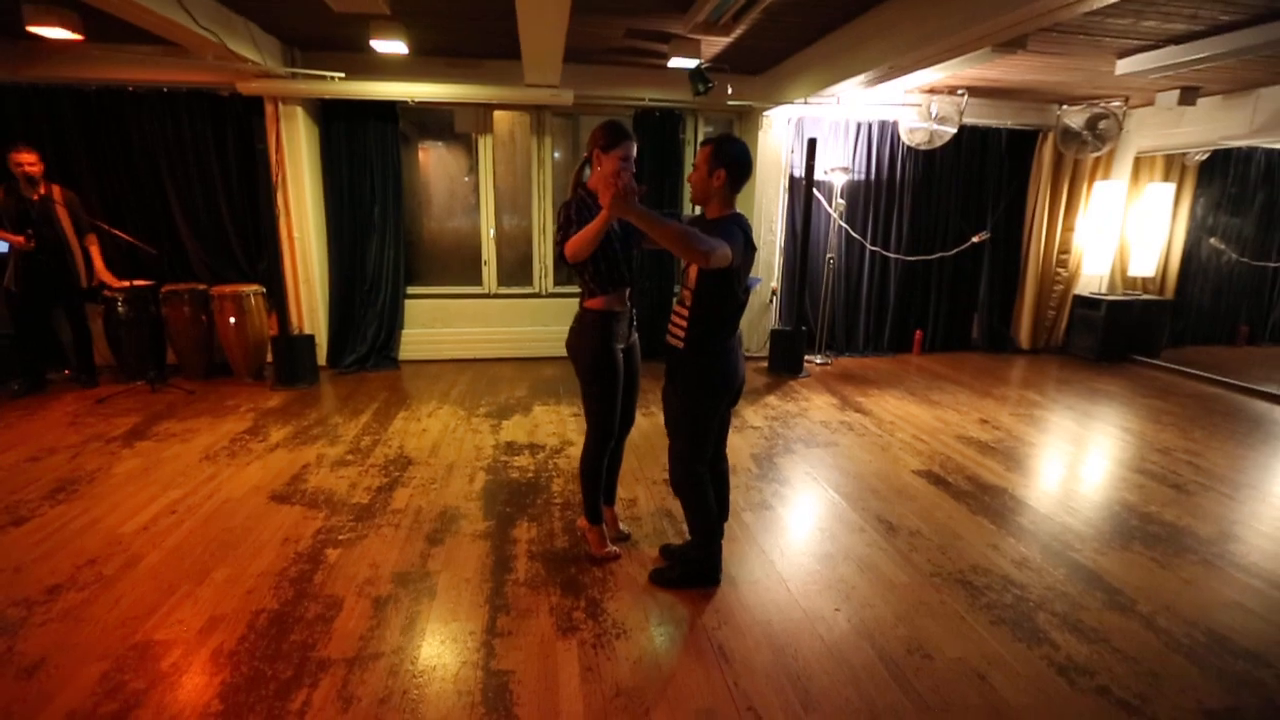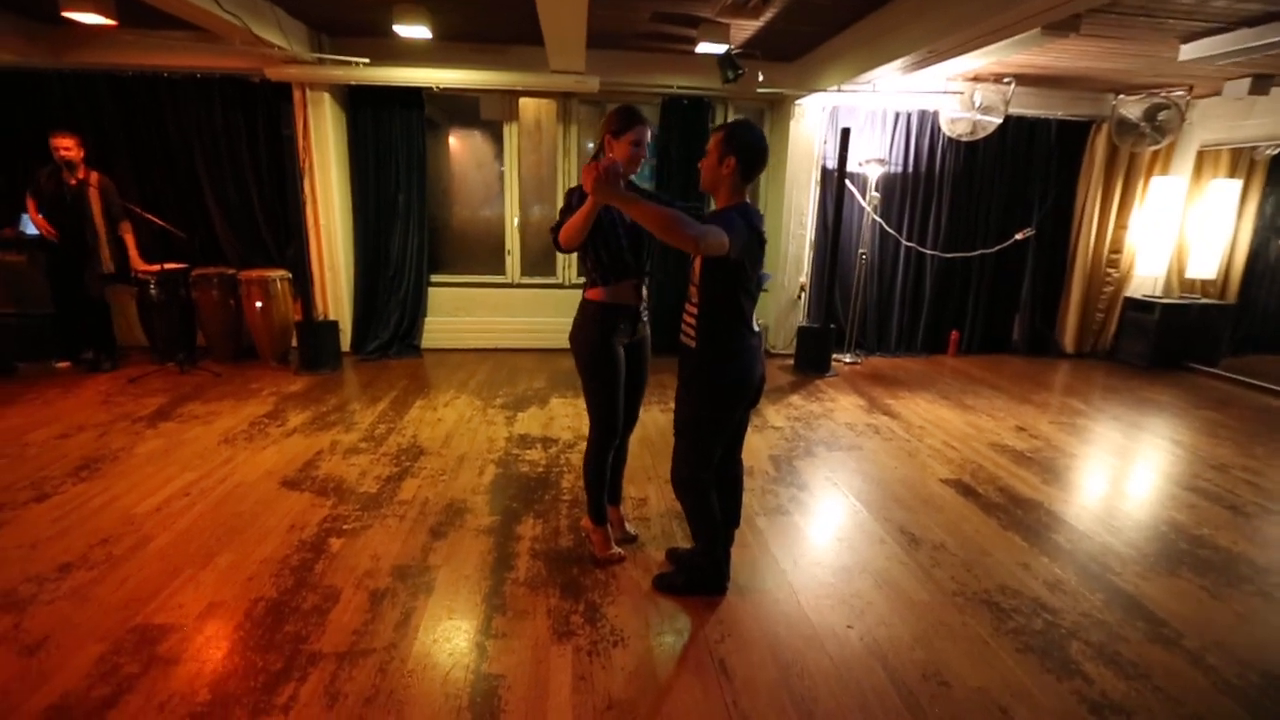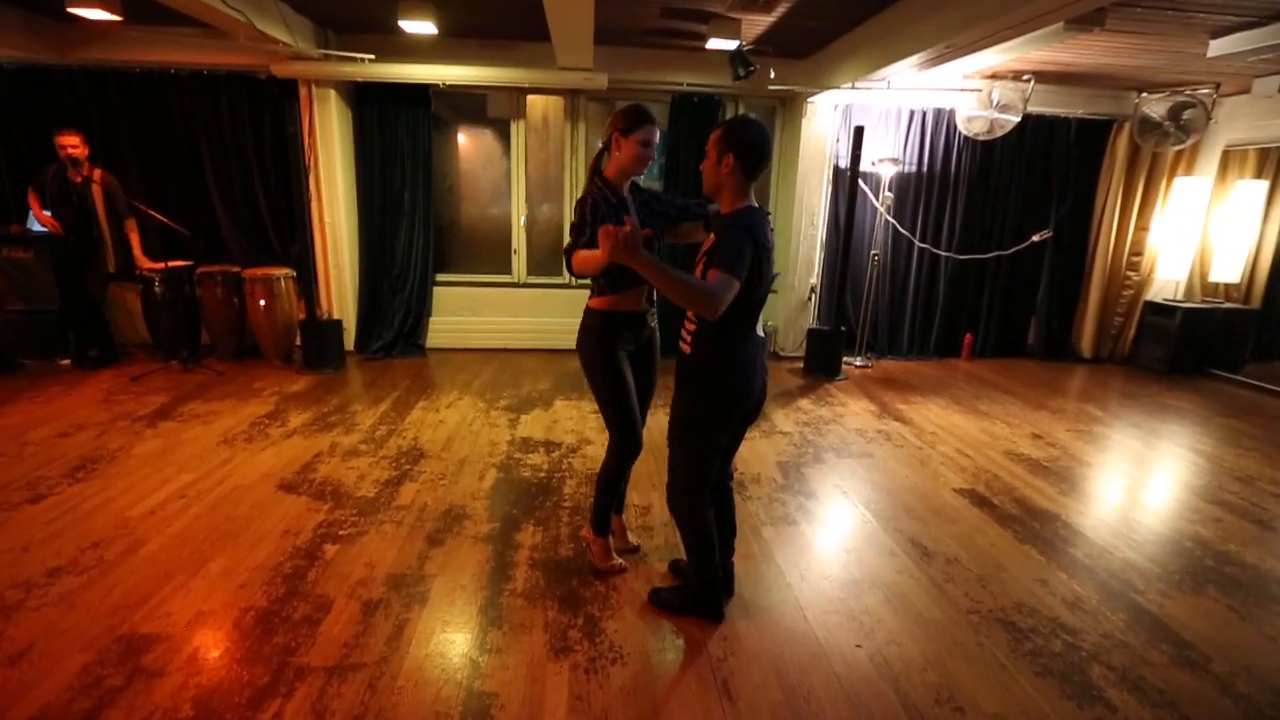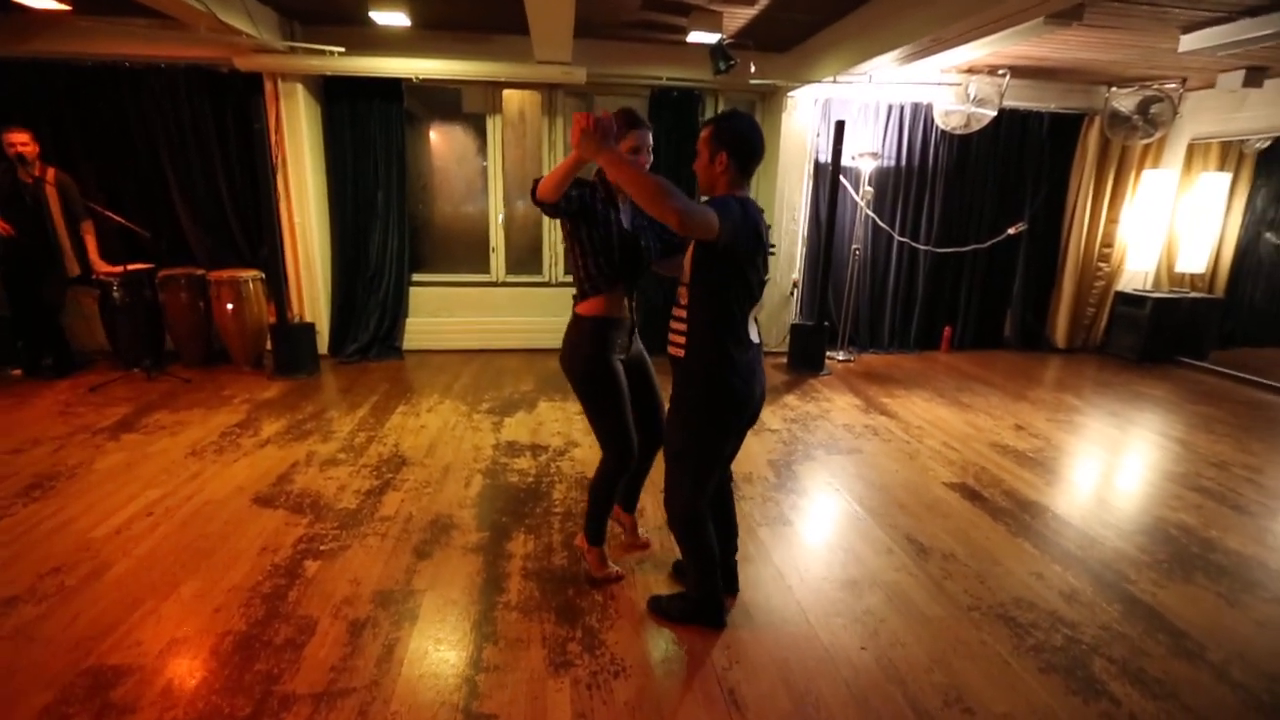
dt=0.7s
person 1, frame 1
left shoulder: (731, 232)
right shoulder: (708, 223)
left elbow: (703, 253)
right elbow: (678, 237)
left wrist: (632, 212)
left hip: (702, 369)
right hip: (712, 365)
left knee: (688, 470)
right knee: (710, 460)
left ankle: (703, 563)
right ankle: (705, 547)
person 1, frame 2
left shoulder: (736, 222)
right shoulder: (736, 219)
left elbow: (692, 237)
right elbow: (692, 233)
left wrist: (616, 196)
right wrist: (622, 198)
left hip: (716, 370)
right hip: (736, 364)
left knee: (691, 474)
right knee: (724, 465)
left ankle: (709, 572)
right ankle: (714, 555)
person 1, frame 3
left shoulder: (738, 231)
right shoulder: (749, 221)
left elbow: (710, 302)
left wrist: (637, 259)
left hip: (715, 379)
right hip: (740, 374)
left knee: (687, 492)
right knee: (714, 478)
left ankle: (705, 593)
right ankle: (716, 571)
person 1, frame 4
left shoulder: (731, 214)
right shoulder: (741, 217)
left elbow: (679, 213)
right elbow: (692, 245)
left wrist: (602, 155)
left hip: (712, 384)
right hip: (734, 377)
left knee: (685, 497)
right knee: (712, 481)
left ankle: (706, 600)
right ankle: (720, 572)
person 2, frame 1
right shoulder: (576, 208)
right elbow: (571, 253)
right wrist: (608, 212)
left hip: (626, 326)
right hip: (597, 331)
left knee: (622, 425)
right knee: (602, 430)
left ankle: (606, 508)
right ankle: (592, 522)
person 2, frame 2
left shoulder: (639, 198)
right shoulder: (585, 195)
right elbow: (565, 241)
right wrist: (596, 199)
left hip: (637, 320)
right hip: (599, 323)
left knee: (626, 424)
right knee: (605, 428)
left ankle: (612, 509)
right ankle: (596, 522)
person 2, frame 3
left shoulder: (644, 199)
right shoulder: (594, 202)
left elbow: (696, 218)
right elbow: (576, 261)
right wrist: (607, 255)
left hip: (644, 327)
right hip: (606, 332)
left knee: (632, 434)
right knee: (628, 438)
left ankle: (614, 516)
right ankle: (597, 532)
person 2, frame 4
left shoulder: (642, 209)
right shoulder: (585, 198)
left elbow: (683, 250)
right elbow: (543, 196)
right wrist: (579, 154)
left hip: (627, 336)
right hip: (592, 340)
left knee: (654, 432)
right knee: (620, 448)
left ankle: (624, 509)
right ankle: (591, 541)
person 3, frame 1
left shoulder: (62, 196)
left elbow: (86, 231)
left wrist: (98, 265)
left hip: (66, 268)
right hip: (30, 270)
left knee: (78, 322)
right knee: (30, 324)
left ankle: (86, 372)
right ankle: (31, 377)
person 3, frame 2
left shoulder: (98, 182)
right shoulder: (46, 177)
left elbow: (120, 219)
right elbow: (31, 195)
left wrist: (132, 254)
right wrist: (35, 217)
left hip: (92, 252)
right hip: (61, 253)
left knee: (93, 299)
right knee: (67, 306)
left ankle: (106, 352)
right ankle: (76, 352)
person 3, frame 3
left shoulder: (103, 180)
right shoulder: (52, 176)
left elbow: (126, 216)
right elbow: (33, 191)
left wrist: (137, 253)
right wrist: (39, 214)
left hip: (97, 251)
right hip: (66, 251)
left knee: (91, 300)
right knee: (71, 304)
left ankle: (105, 352)
right ankle: (82, 350)
person 3, frame 4
left shoulder: (56, 180)
left elbow: (82, 218)
left wrist: (93, 257)
left hip: (53, 259)
left knee: (47, 310)
right knee: (23, 315)
left ankle: (62, 362)
right ankle: (33, 361)
